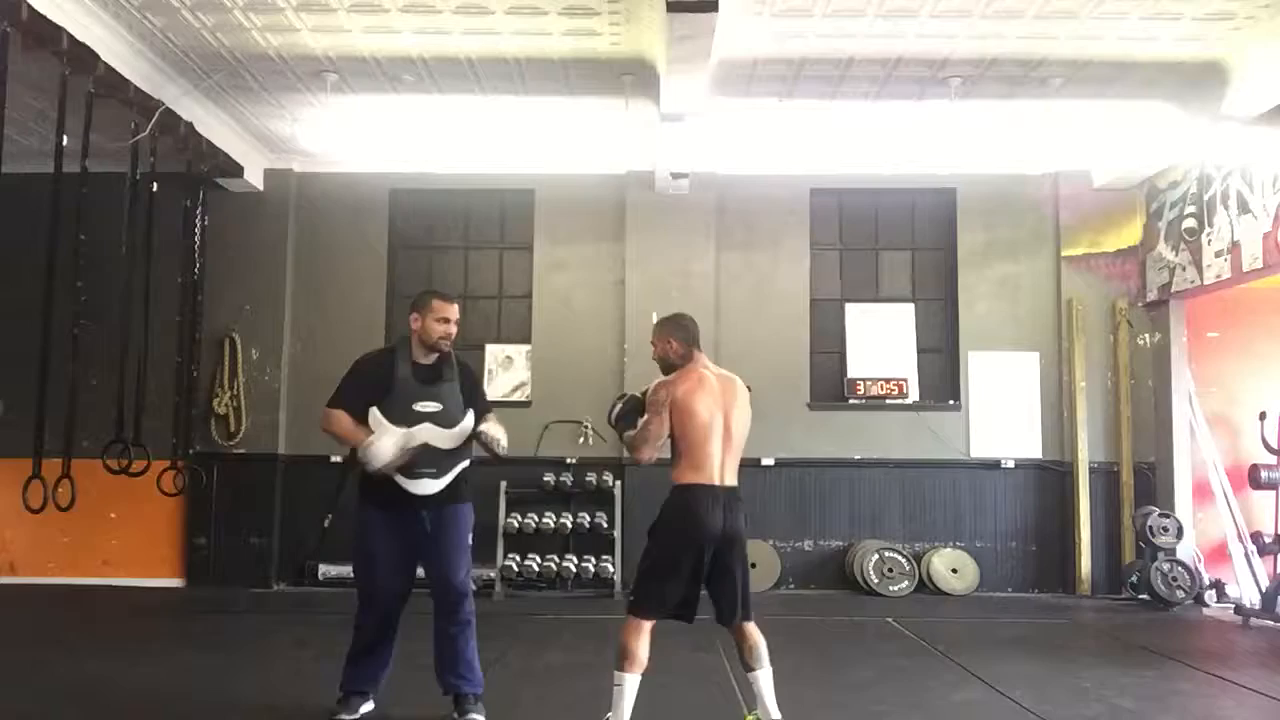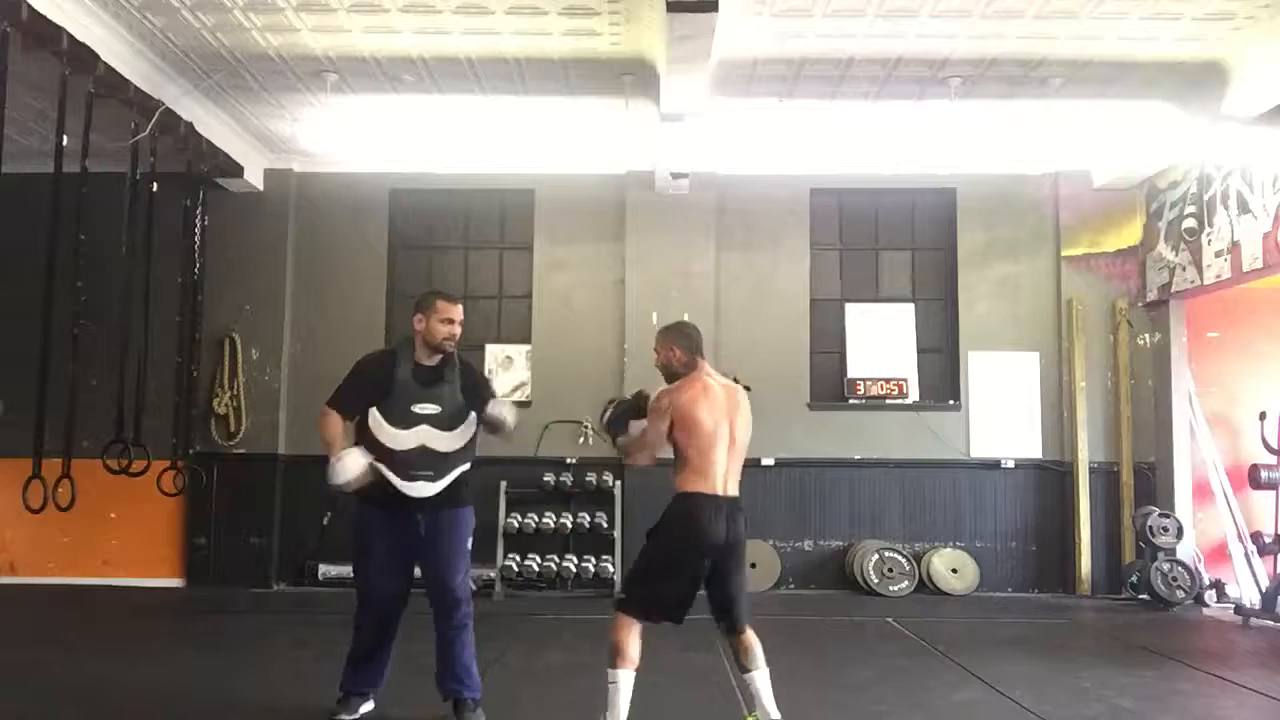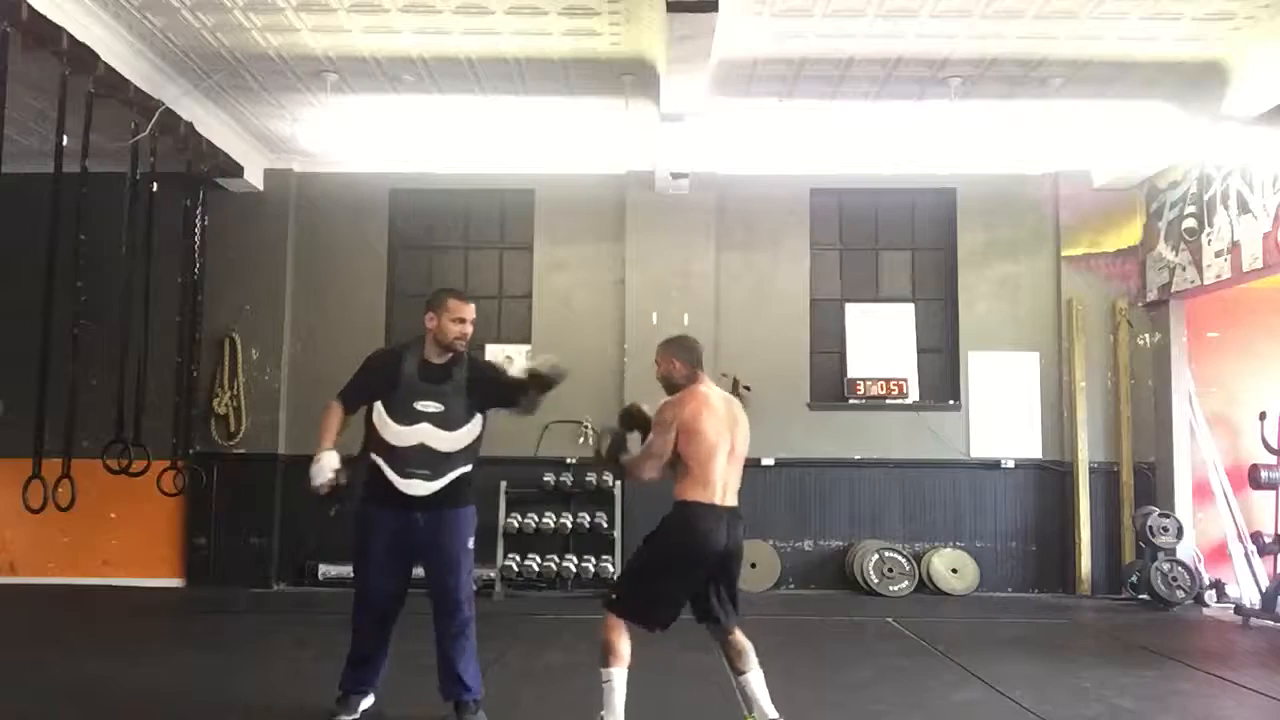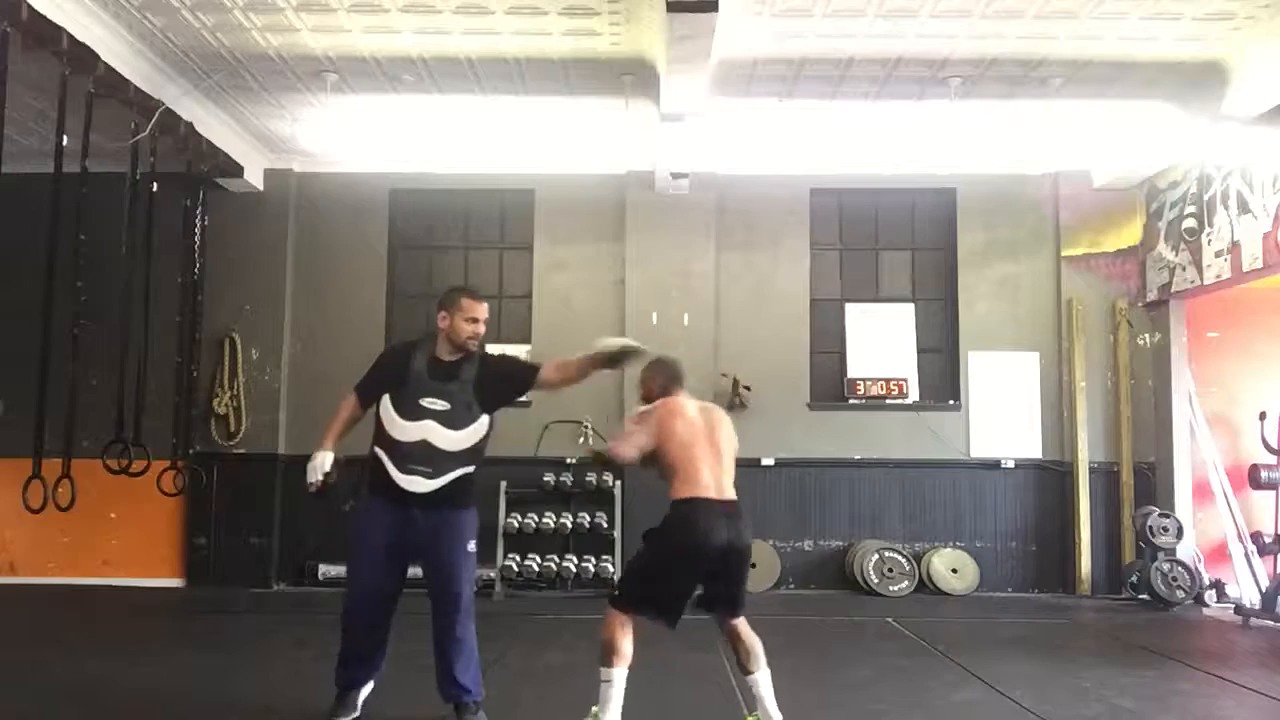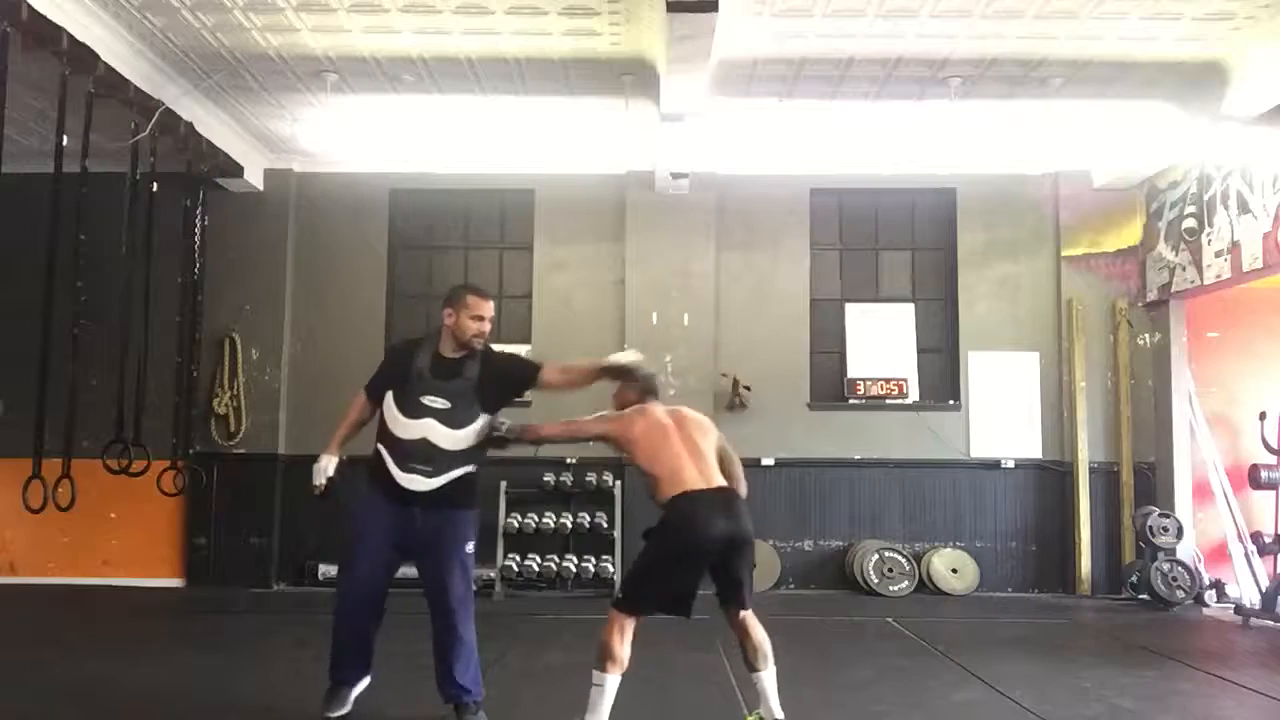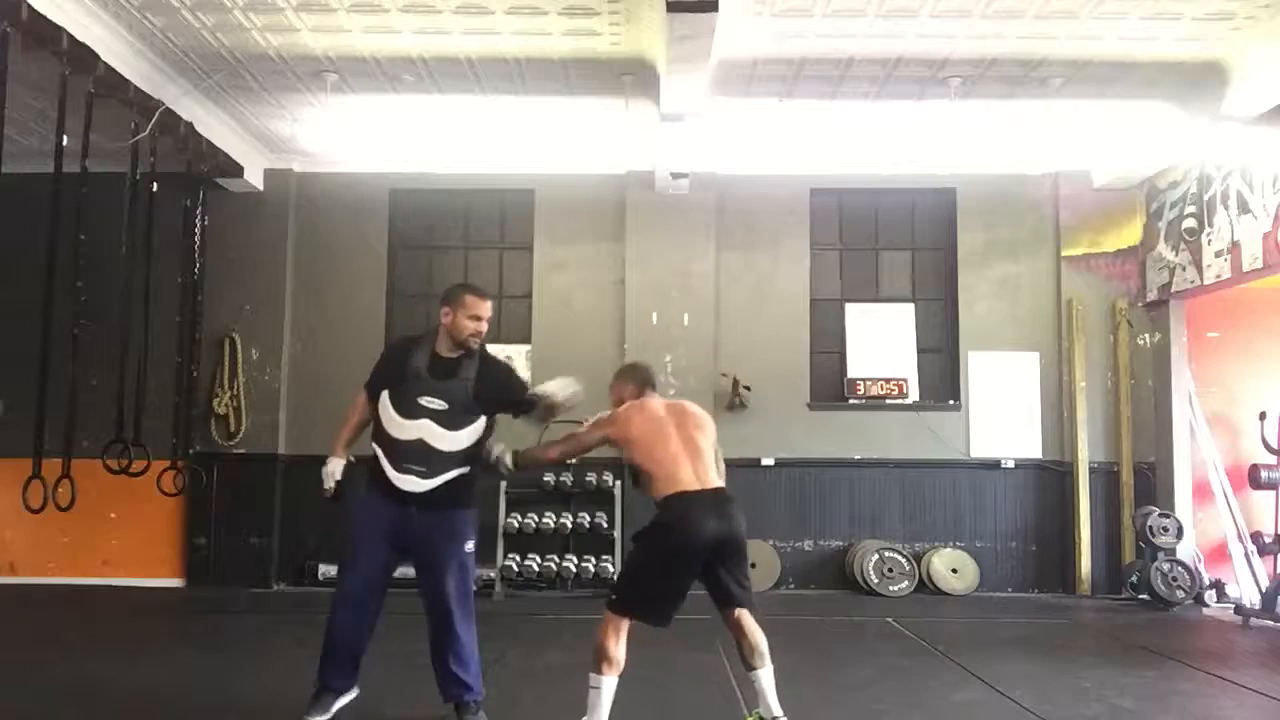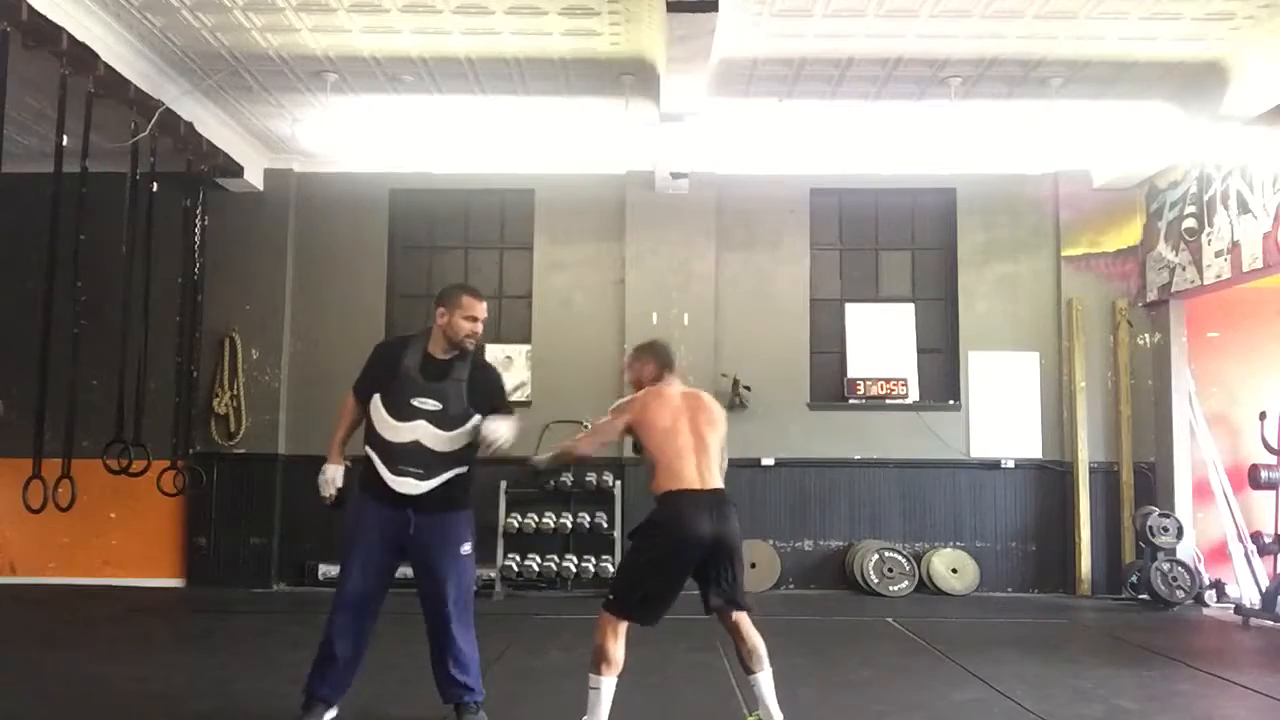
dt=0.1s
person 1, frame 1
left shoulder: (463, 374)
right shoulder: (375, 366)
left elbow: (483, 418)
right elbow: (334, 417)
left wrist: (493, 431)
right wrist: (370, 443)
left hip: (448, 506)
right hip: (385, 507)
left knee: (455, 596)
right knee: (379, 601)
person 1, frame 2
left shoulder: (468, 375)
right shoulder: (377, 367)
left elbow: (489, 421)
right elbow: (332, 414)
left wrist: (501, 417)
right wrist: (341, 453)
left hip: (448, 509)
right hip: (383, 508)
left knee: (453, 601)
right knee: (378, 602)
person 1, frame 3
left shoulder: (477, 373)
right shoulder: (384, 363)
left elbow: (523, 397)
right elbow: (342, 405)
left wrist: (540, 383)
right wrist: (326, 451)
left hip: (449, 510)
right hip: (382, 506)
left knee: (455, 603)
right knee: (376, 602)
person 1, frame 4
left shoulder: (491, 370)
right shoulder: (399, 359)
left elbow: (551, 374)
right elbow: (358, 398)
left wrist: (602, 357)
right wrist: (326, 448)
left hip: (449, 508)
right hip: (384, 503)
left knee: (453, 604)
right knee: (365, 597)
right ankle: (353, 684)
person 1, frame 5
left shoulder: (496, 366)
right shoulder: (404, 355)
left elbow: (551, 376)
right elbow: (368, 400)
left wrist: (605, 367)
right wrist: (332, 451)
left hip: (452, 507)
right hip: (383, 497)
left knee: (452, 603)
right knee: (359, 592)
right ankle: (348, 679)
person 1, frame 6
left shoulder: (490, 372)
right shoulder: (401, 354)
left elbow: (533, 406)
right elbow: (369, 398)
left wrist: (554, 397)
right wrist: (339, 453)
left hip: (447, 510)
right hip: (383, 500)
left knee: (451, 605)
right knee: (356, 595)
person 1, frame 7
left shoulder: (482, 375)
right shoulder: (391, 355)
left elbow: (502, 423)
right elbow: (356, 401)
left wrist: (502, 430)
right wrist: (334, 458)
left hip: (445, 512)
right hip: (378, 503)
left knee: (452, 608)
right knee: (353, 601)
person 2, frame 1
left shoulder: (669, 388)
right shoulder: (737, 387)
left elbow: (644, 453)
left wrist: (626, 421)
left hip: (690, 507)
right hip: (731, 508)
left knee: (638, 618)
right knee: (739, 619)
person 2, frame 2
left shoulder: (672, 395)
right shoulder: (738, 395)
left elbow: (638, 456)
left wrist: (619, 427)
right wrist: (651, 418)
left hip: (692, 514)
right hip: (731, 516)
left knee: (629, 616)
right knee: (736, 622)
person 2, frame 3
left shoulder: (676, 406)
right shoulder: (734, 407)
left elbow: (646, 471)
left wrist: (618, 455)
right wrist: (651, 427)
left hip: (689, 523)
right hip: (729, 525)
left knee: (617, 616)
right knee: (726, 626)
person 2, frame 4
left shoulder: (655, 413)
right shoulder: (718, 414)
left elbow: (618, 451)
left wrist: (638, 440)
left hip: (692, 521)
right hip: (733, 521)
left knee: (619, 614)
right knee: (733, 620)
person 2, frame 5
left shoulder: (623, 422)
right shoulder: (697, 420)
left elbow: (557, 430)
left wrist: (509, 430)
left hip: (689, 519)
right hip: (732, 513)
left knee: (622, 618)
right knee: (741, 613)
person 2, frame 6
left shoulder: (622, 419)
right shoulder: (698, 414)
left elbow: (558, 450)
left wrist: (509, 459)
left hip: (681, 518)
right hip: (725, 513)
left knee: (616, 619)
right knee: (738, 612)
person 2, frame 7
left shoulder: (637, 404)
right shoulder: (712, 405)
left elbow: (582, 446)
left wrist: (545, 459)
left hip: (677, 515)
right hip: (722, 511)
left knee: (613, 618)
right knee: (735, 616)
